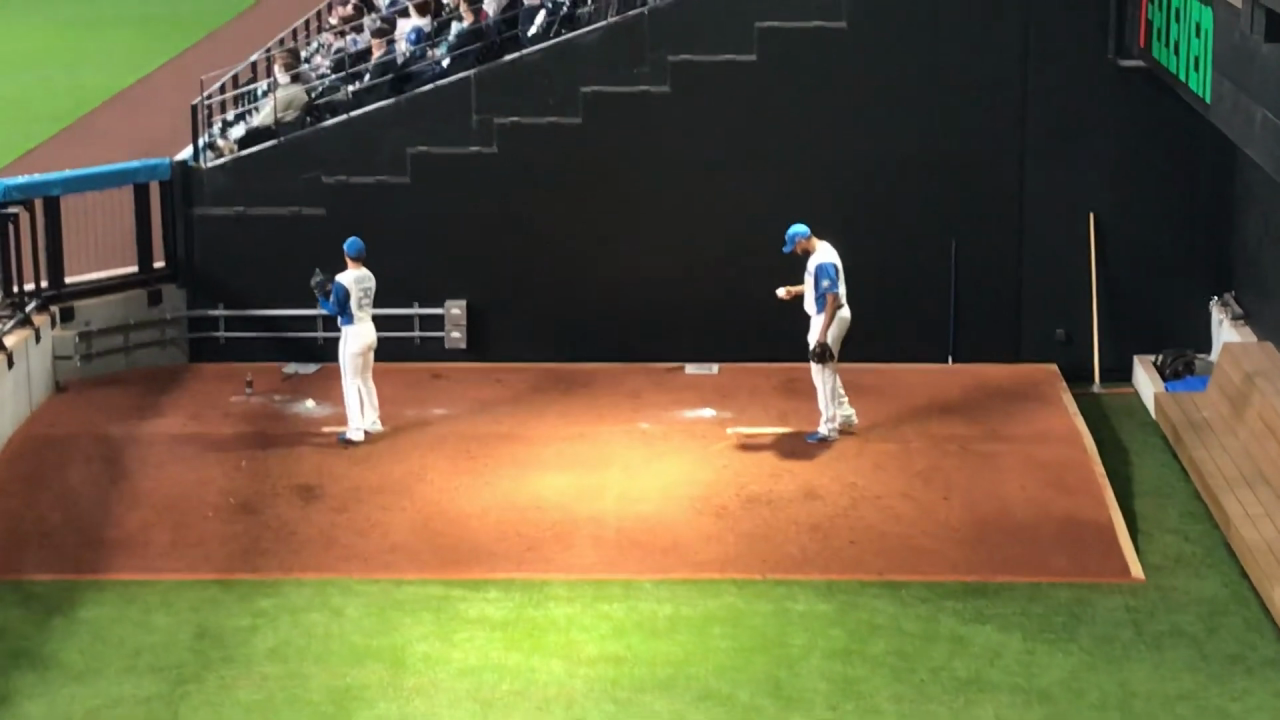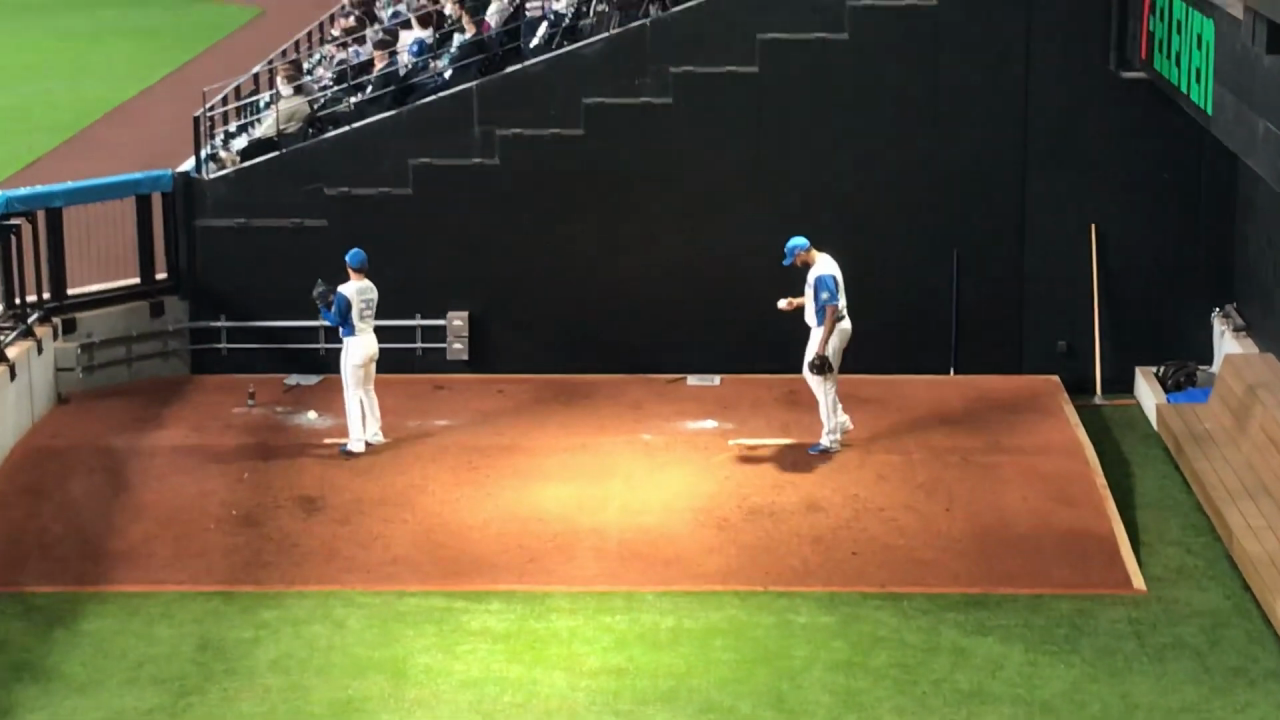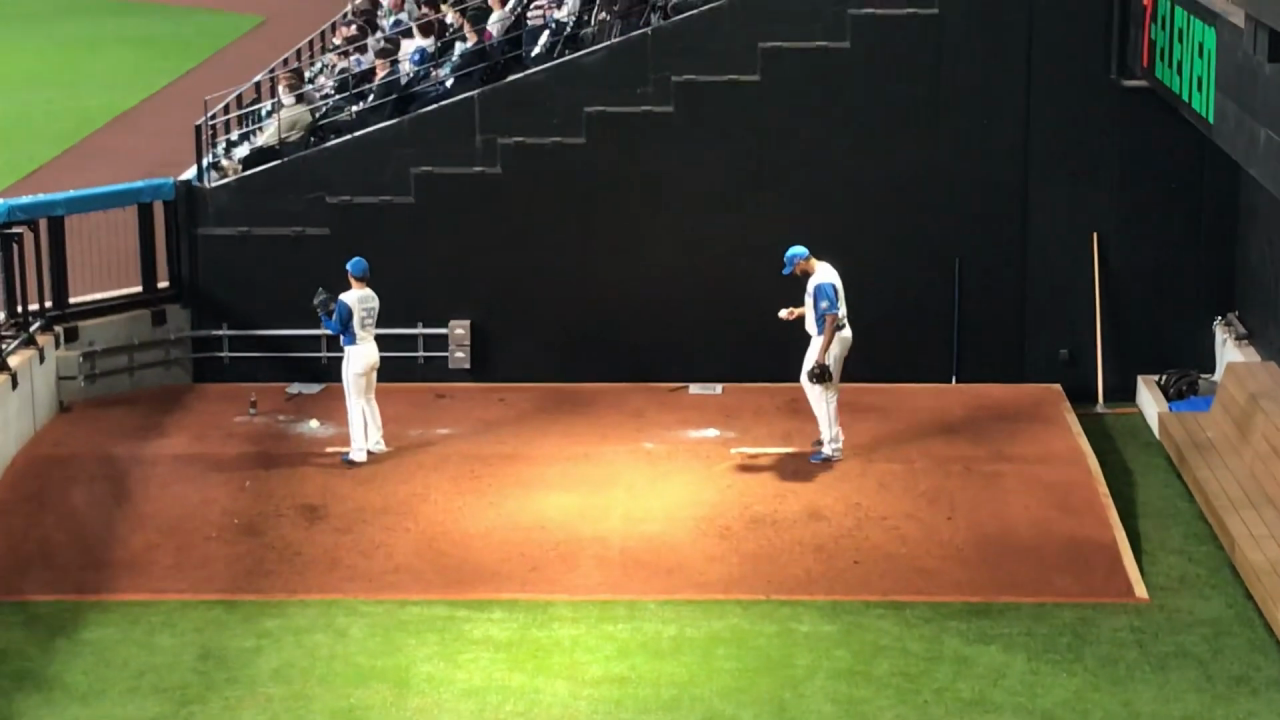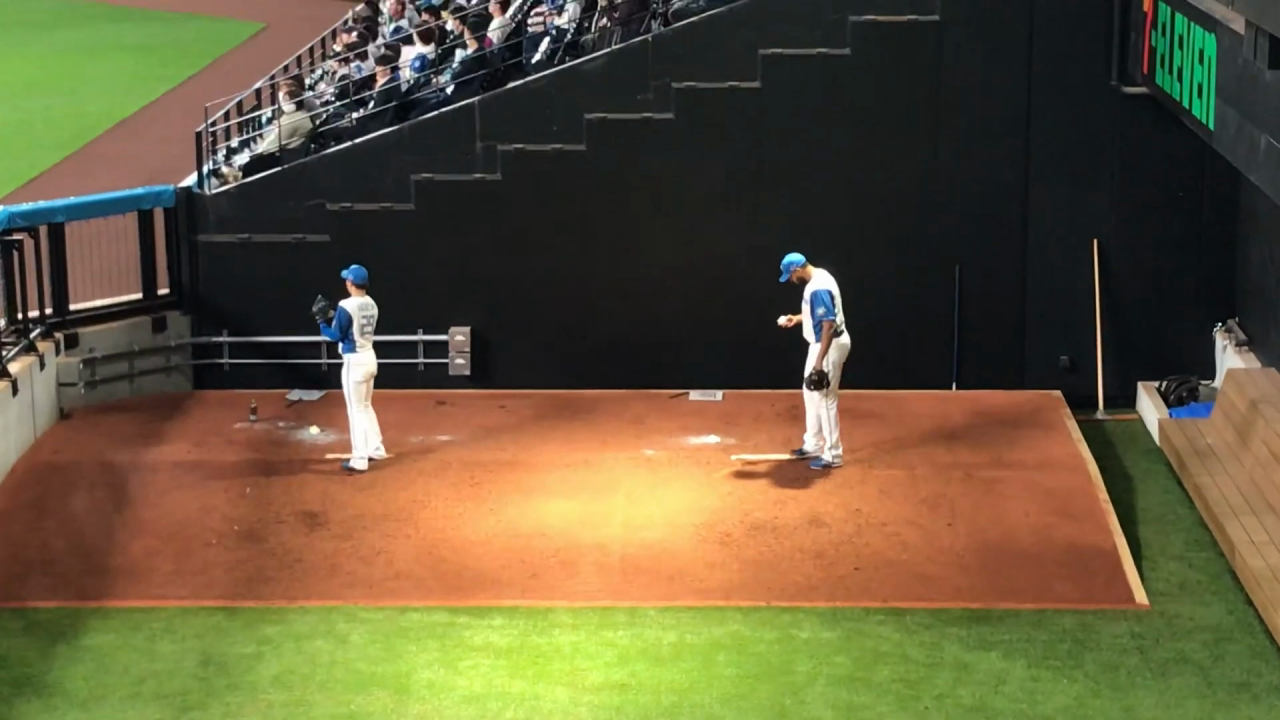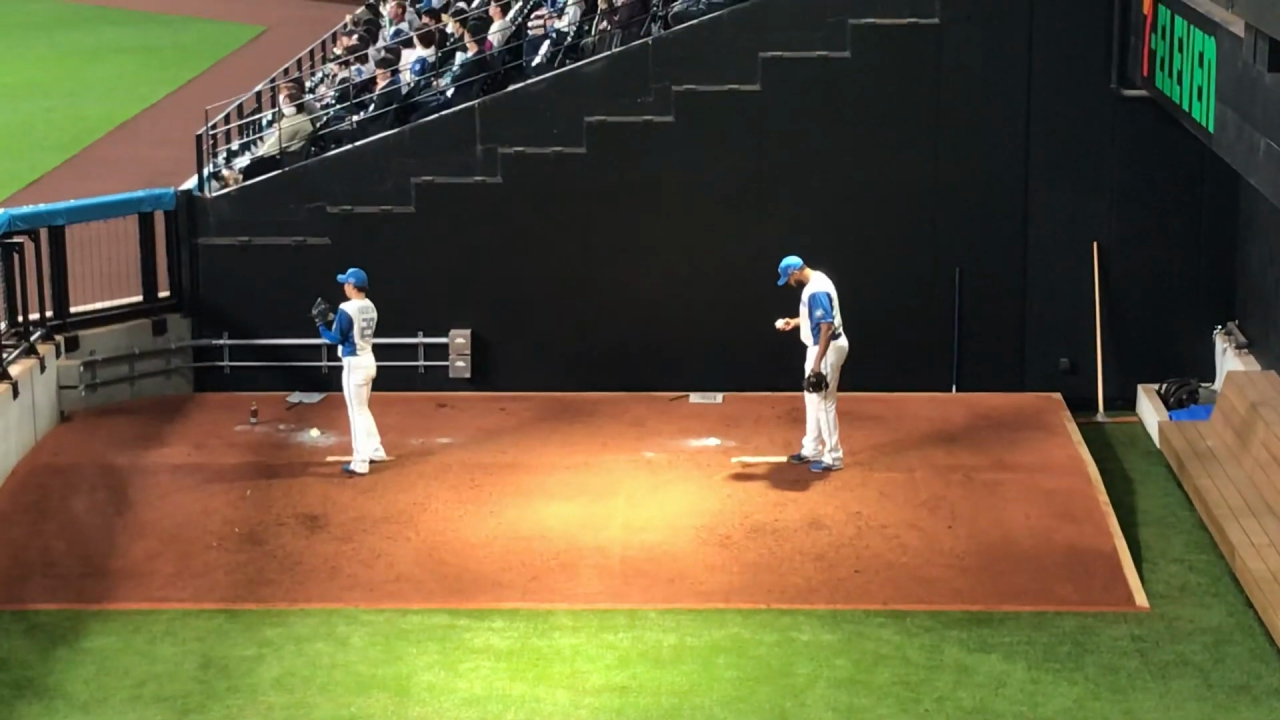
dt=0.1s
person 1, frame 1
left shoulder: (824, 261)
right shoulder: (820, 252)
left elbow: (833, 299)
left wrist: (823, 334)
right wrist: (796, 289)
left hip: (830, 318)
right hip: (822, 317)
left knee: (822, 370)
right knee: (825, 369)
left ankle: (829, 428)
right ankle: (844, 415)
person 1, frame 2
left shoulder: (823, 273)
right shoulder: (820, 263)
left elbow: (832, 311)
left wrist: (822, 346)
right wrist: (798, 301)
left hip: (831, 330)
right hip: (822, 328)
left knee: (824, 382)
right knee: (810, 373)
left ankle: (831, 440)
right ankle: (839, 421)
person 1, frame 3
left shoulder: (822, 282)
right shoulder: (821, 271)
left elbow: (832, 320)
left wrist: (822, 355)
right wrist: (799, 311)
left hip: (832, 339)
right hip: (822, 337)
left knee: (825, 391)
right knee: (808, 381)
left ankle: (833, 448)
right ankle: (829, 433)
person 1, frame 4
left shoulder: (818, 288)
right shoulder: (818, 278)
left elbow: (829, 326)
left wrist: (819, 361)
right wrist: (798, 318)
left hip: (830, 345)
right hip: (820, 343)
left knee: (825, 398)
right knee: (811, 393)
left ankle: (832, 454)
right ankle: (813, 445)
person 1, frame 5
left shoulder: (816, 291)
right shoulder: (815, 282)
left elbow: (827, 328)
left wrist: (817, 363)
right wrist: (795, 322)
left hip: (828, 348)
right hip: (818, 347)
left knee: (824, 402)
right knee: (812, 398)
left ankle: (833, 457)
right ankle: (812, 449)
person 2, frame 1
left shoulder: (343, 279)
right shoulder: (369, 276)
left elbow: (335, 309)
left wrist: (321, 297)
right wrist: (332, 290)
left hip: (353, 333)
right hip: (368, 330)
left knee: (350, 382)
right knee: (366, 379)
left ankle: (355, 431)
right ankle: (372, 423)
person 2, frame 2
left shoulder: (345, 290)
right shoulder: (371, 288)
left elbow: (336, 320)
left wrist: (324, 308)
right wrist: (335, 301)
left hip: (354, 344)
right hip: (370, 341)
left knee: (352, 394)
right knee: (368, 391)
left ankle: (356, 442)
right ankle: (374, 435)
person 2, frame 3
left shoulder: (346, 299)
right shoulder: (372, 296)
left elbow: (337, 328)
left wrist: (324, 316)
right wrist: (335, 309)
left hip: (355, 353)
right hip: (371, 350)
left knee: (354, 403)
right knee: (369, 399)
left ankle: (358, 452)
right ankle: (376, 443)
person 2, frame 4
left shoulder: (346, 306)
right shoulder: (371, 304)
left elbow: (336, 335)
left wrist: (322, 323)
right wrist: (334, 316)
left hip: (355, 361)
right hip: (369, 358)
left knee: (355, 410)
right knee: (366, 406)
left ankle: (359, 460)
right ankle: (376, 449)
person 2, frame 5
left shoulder: (346, 309)
right shoulder: (370, 307)
left elbow: (336, 338)
left wrist: (321, 326)
right wrist: (334, 319)
left hip: (354, 364)
right hip: (368, 361)
left knee: (356, 413)
right knee: (362, 409)
left ankle: (360, 463)
right ankle: (375, 451)
